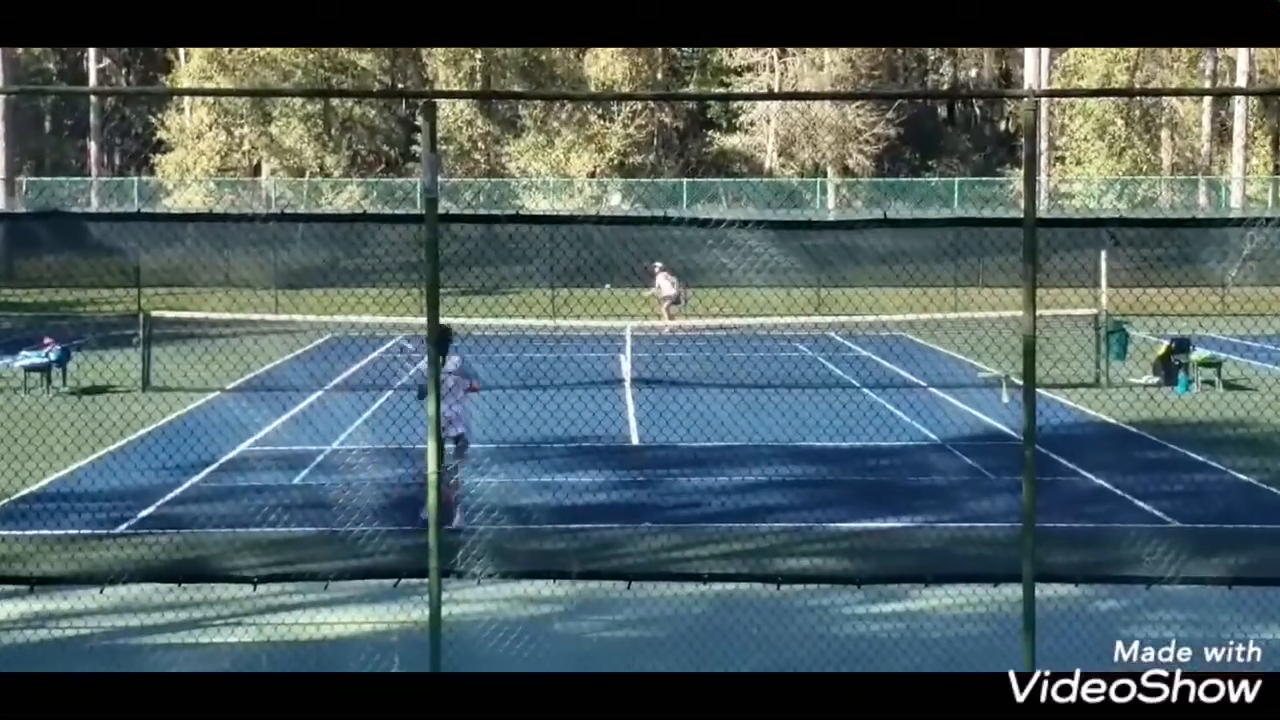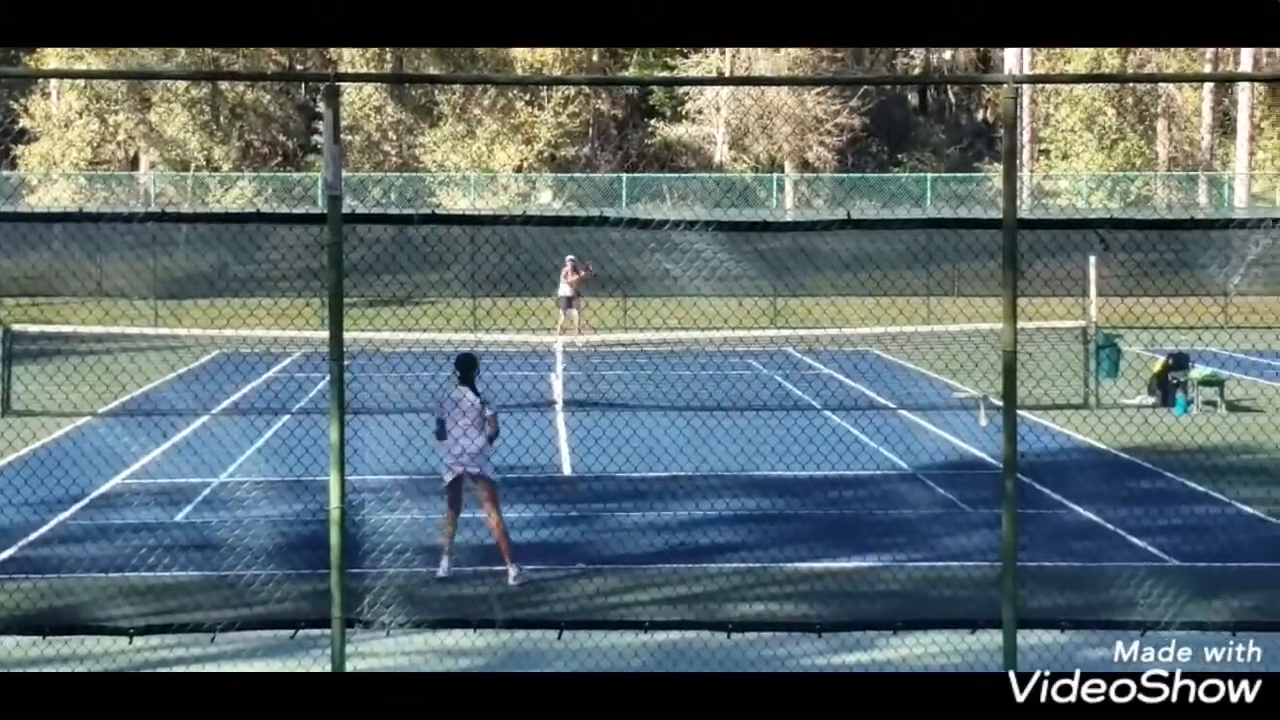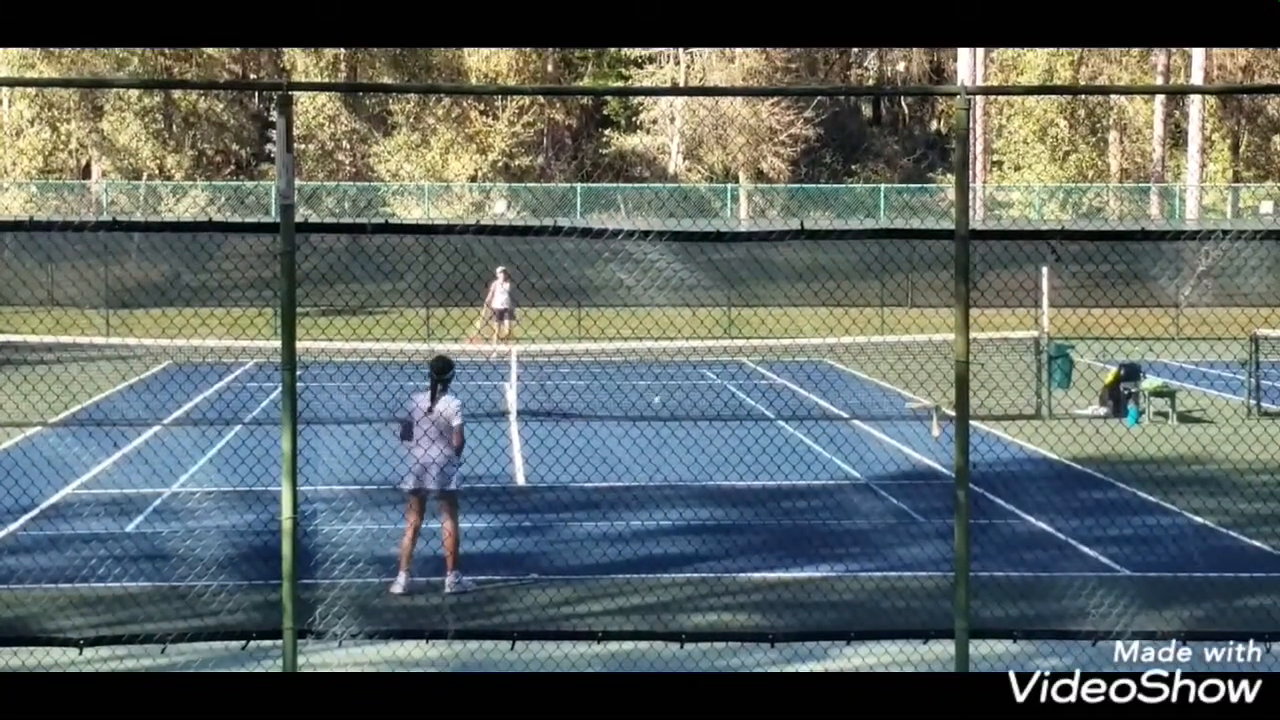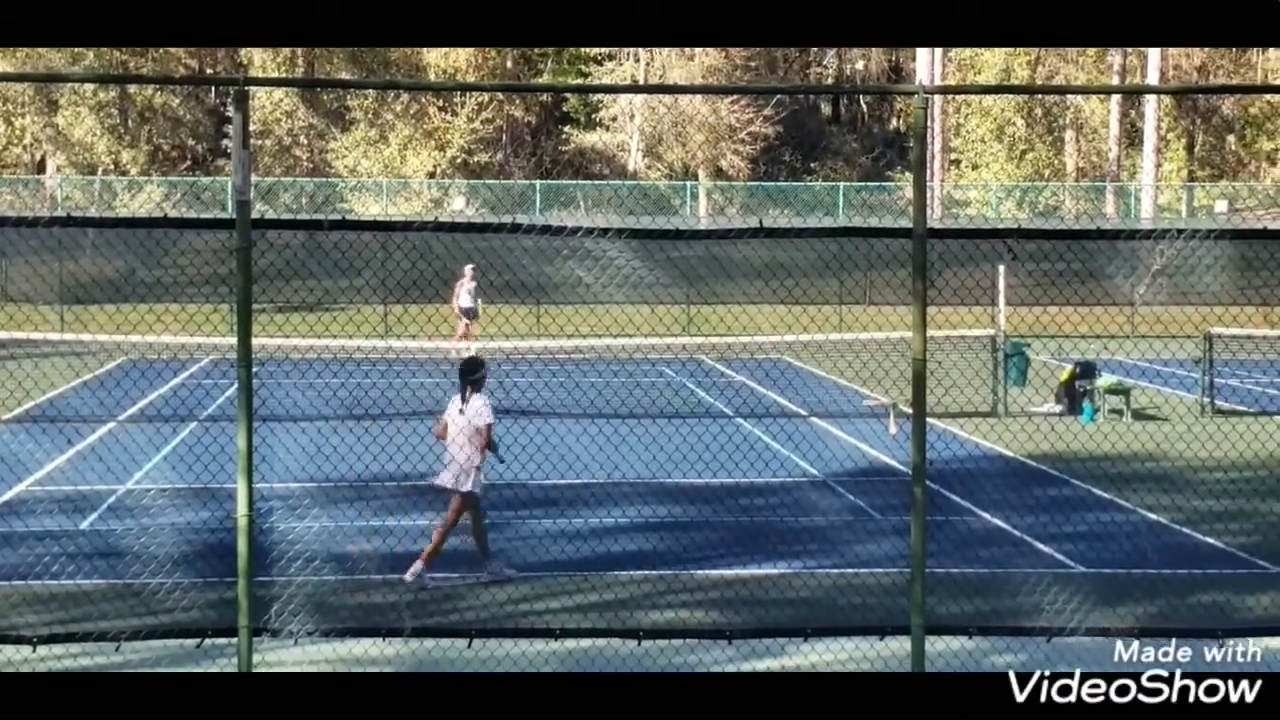
dt=0.7s
person 1, frame 1
right shoulder: (459, 362)
left elbow: (421, 394)
right elbow: (476, 386)
left hip: (439, 418)
right hip: (457, 416)
left knee: (438, 465)
right knee: (457, 463)
right ankle: (453, 511)
person 1, frame 2
left shoulder: (446, 399)
right shoulder: (480, 398)
left elbow: (440, 434)
right elbow: (494, 430)
left hip: (452, 460)
right hip: (477, 458)
left knee: (452, 512)
right knee: (493, 514)
left ankle: (445, 562)
right ankle: (512, 568)
person 1, frame 3
left shoulder: (416, 401)
right shoulder: (453, 404)
left elbow: (404, 434)
right elbow: (458, 441)
right wrist: (456, 455)
left hip: (417, 466)
right hip: (443, 467)
left knee: (413, 523)
right knee: (450, 521)
left ankle: (403, 578)
right ankle: (452, 577)
person 1, frame 4
left shoulder: (455, 401)
right shoulder: (482, 403)
left elbow: (439, 433)
right elbow: (486, 440)
right wrist: (493, 448)
left hip: (455, 465)
right hip: (469, 468)
left knee: (477, 516)
right knee: (451, 521)
left ankle: (489, 564)
right ankle: (419, 566)
